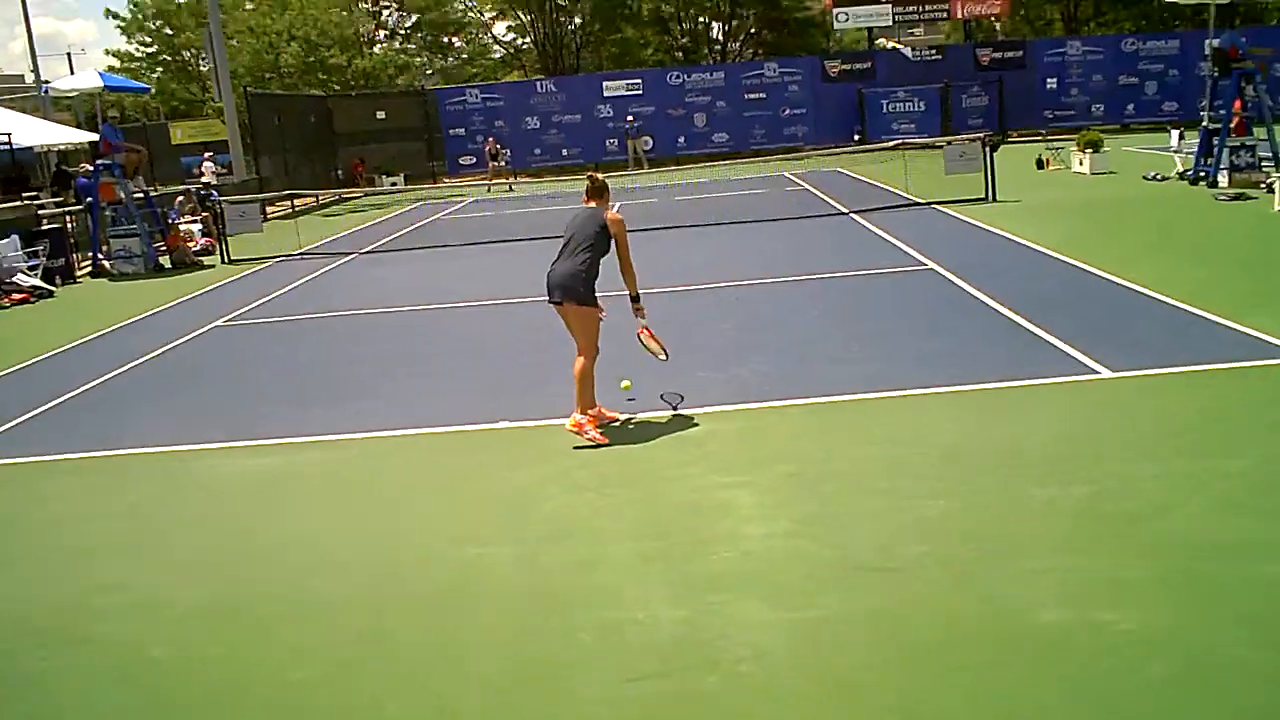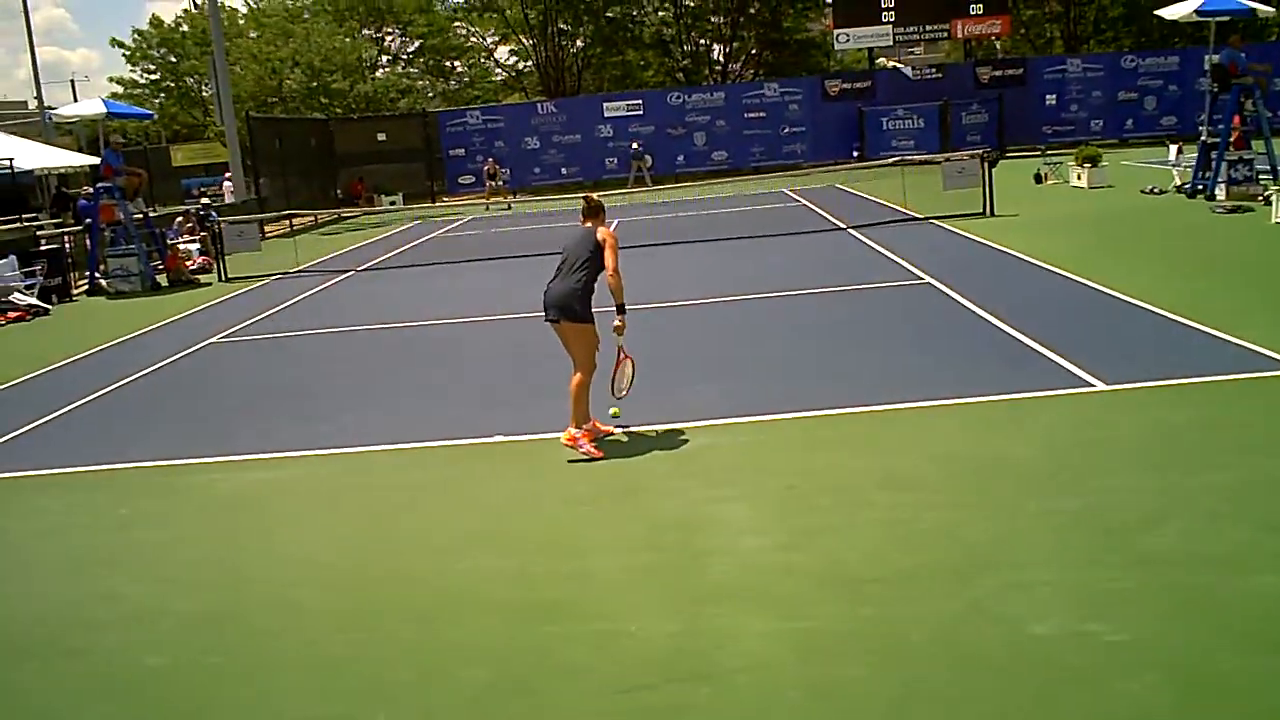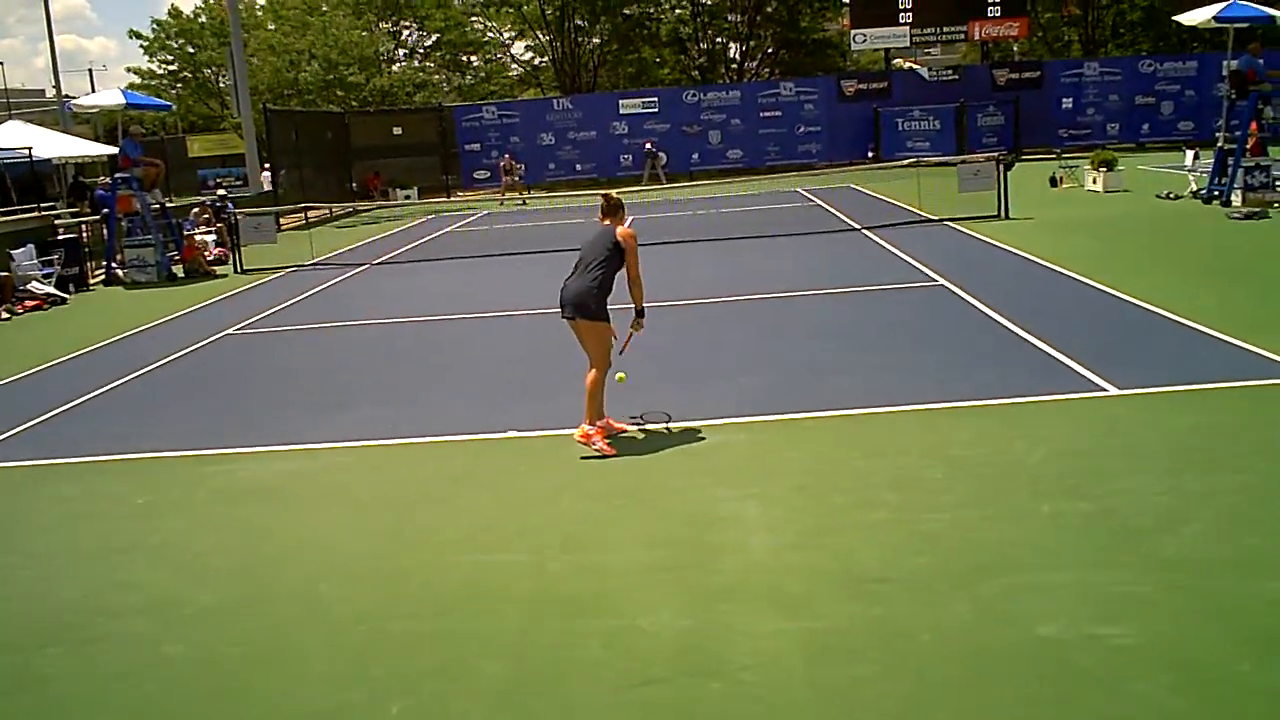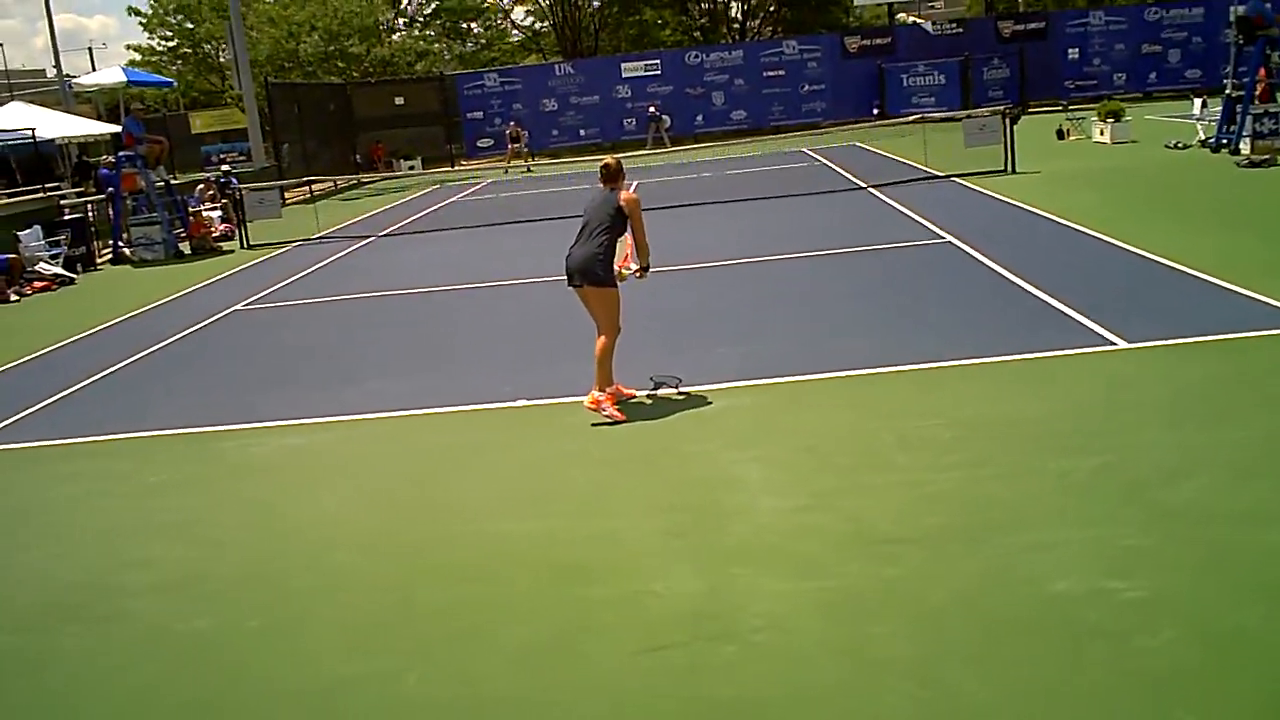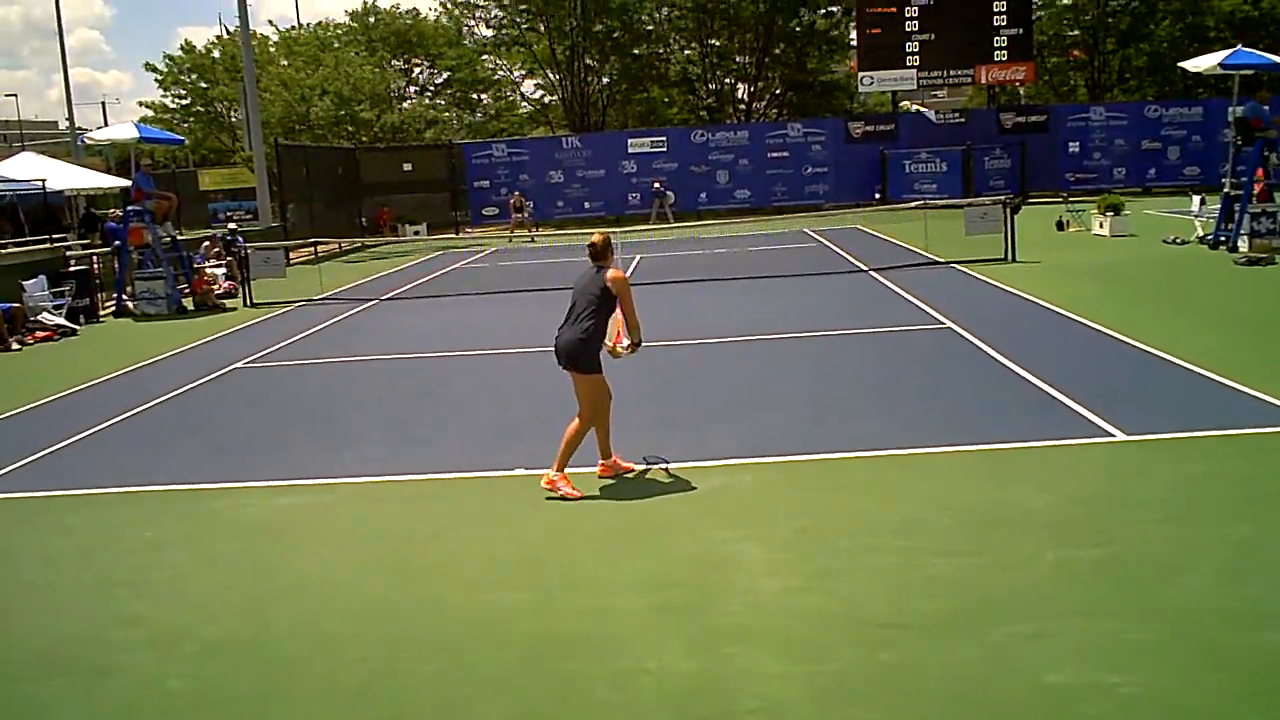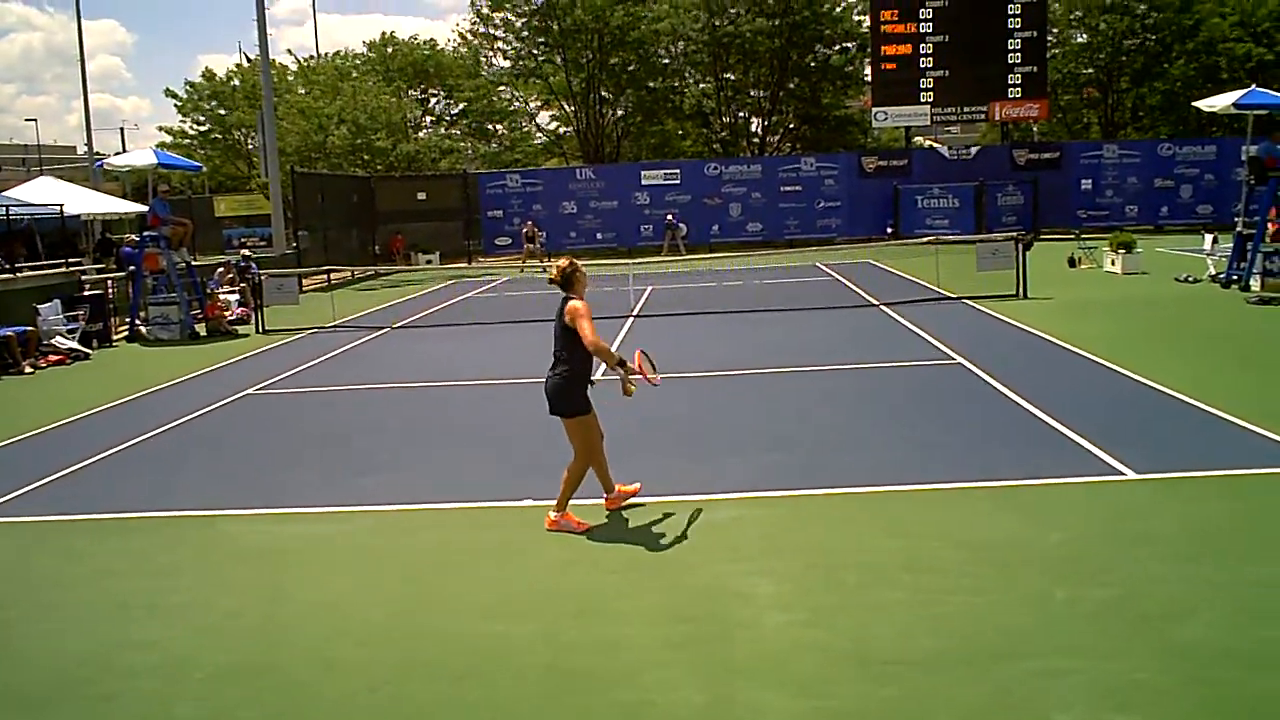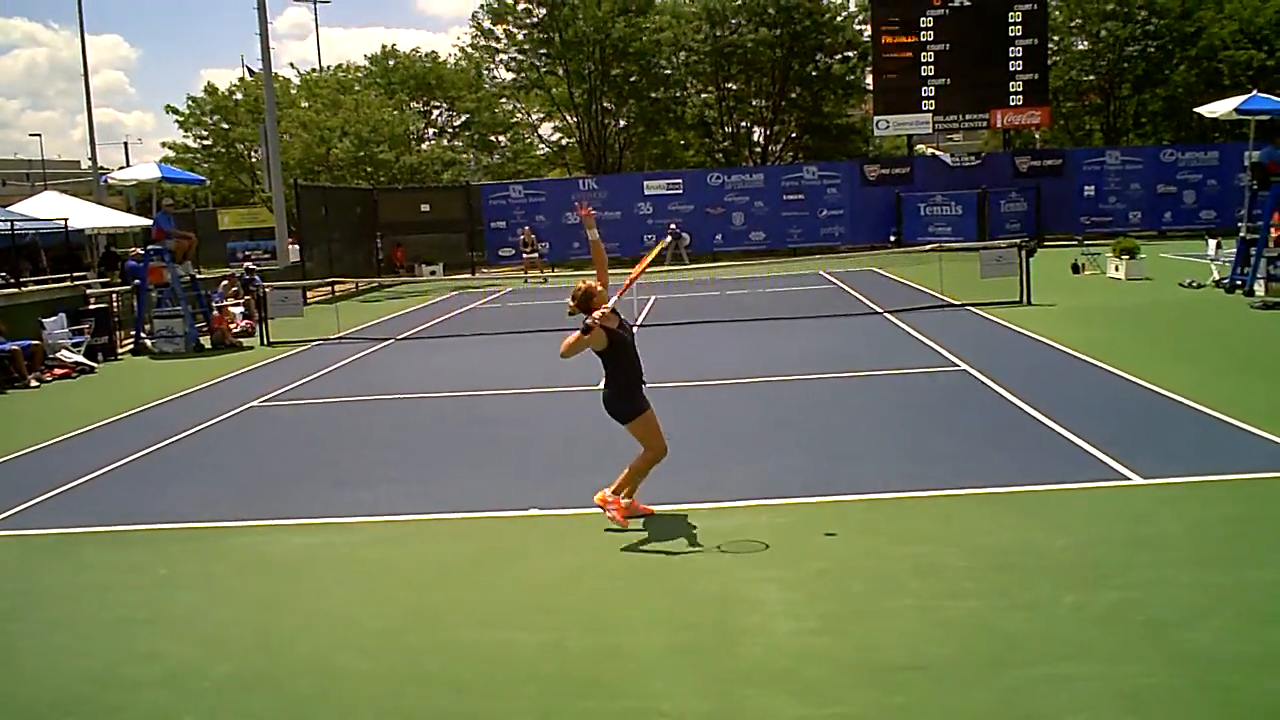
dt=0.7s
person 1, frame 1
left shoulder: (575, 218)
right shoulder: (613, 219)
right elbow: (625, 264)
left wrist: (590, 301)
right wrist: (635, 300)
left hip: (555, 279)
right hip: (576, 282)
left knee: (587, 351)
right knee: (588, 352)
left ankle: (591, 409)
right ankle: (579, 417)
person 1, frame 2
left shoulder: (574, 237)
right shoulder: (606, 234)
right elbow: (611, 272)
left wrist: (589, 329)
right wrist: (620, 311)
left hip: (552, 297)
right hip: (572, 299)
left knee: (583, 366)
right knee: (584, 368)
left ankle: (585, 424)
right ankle: (574, 431)
person 1, frame 3
left shoulder: (594, 236)
right shoulder: (626, 233)
right elbow: (633, 278)
left wrist: (603, 324)
right wrist: (639, 313)
left hip: (568, 295)
right hip: (588, 297)
left knee: (600, 363)
right knee: (600, 365)
left ankle: (599, 420)
right ankle: (588, 428)
person 1, frame 4
left shoulder: (593, 199)
right shoulder: (628, 198)
right elbow: (640, 240)
left wrist: (611, 269)
right wrist: (643, 266)
left hip: (574, 262)
right hip: (594, 264)
left knee: (606, 329)
right knee: (609, 331)
left ankle: (609, 387)
right ankle: (597, 395)
person 1, frame 5
left shoulder: (583, 278)
right shoulder: (617, 277)
right elbow: (631, 319)
left wrist: (605, 344)
right wrist: (635, 342)
left hip: (564, 342)
right hip: (581, 348)
left knee: (603, 400)
right knee: (587, 415)
left ankle: (607, 461)
right ankle: (555, 474)
person 1, frame 6
left shoulder: (571, 307)
right shoulder: (577, 307)
left elbow: (591, 345)
right elbow: (594, 345)
left wrist: (619, 369)
right wrist: (621, 363)
left hip: (568, 386)
right hip: (567, 389)
left knee: (595, 440)
right knee: (584, 454)
left ankle: (612, 493)
right ankle: (558, 514)
person 1, frame 7
left shoulder: (607, 311)
right shoulder: (596, 331)
left elbow: (601, 263)
right elbow: (564, 351)
left wrist: (591, 229)
right wrist: (588, 328)
left hip: (630, 393)
right hip: (622, 398)
left knee: (654, 445)
right knee: (657, 449)
left ankle: (625, 501)
right ankle: (610, 495)
